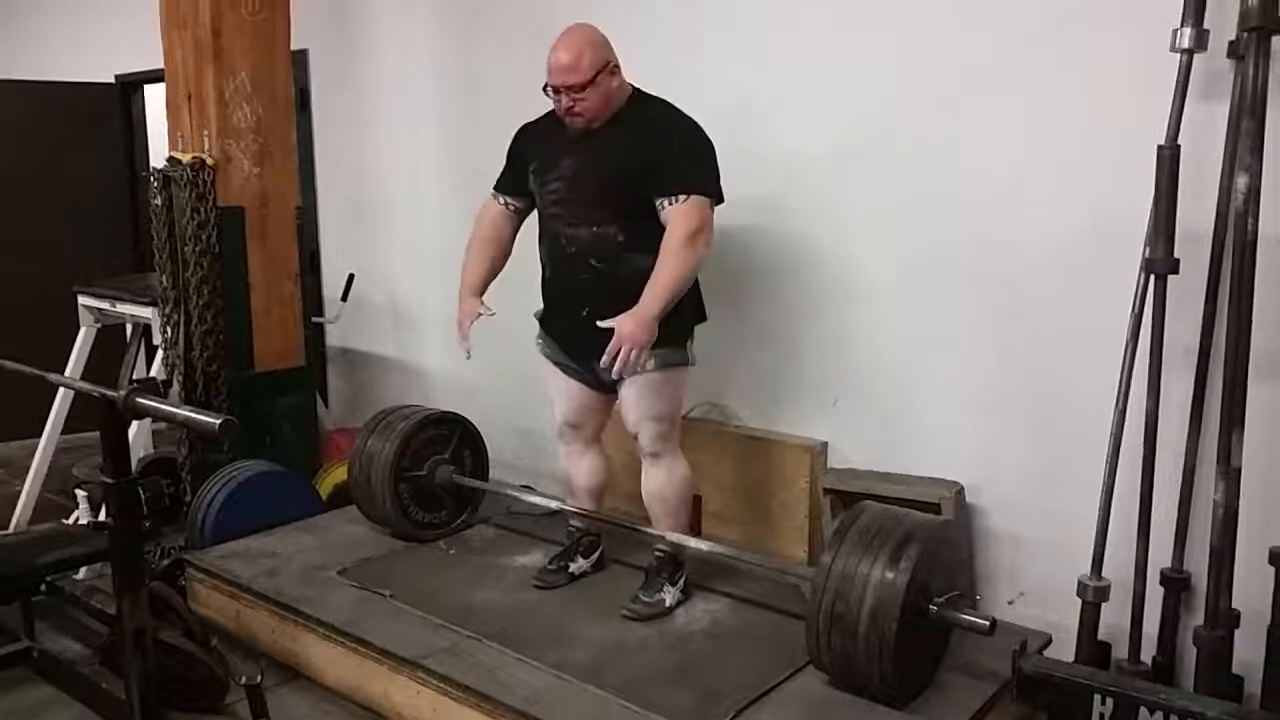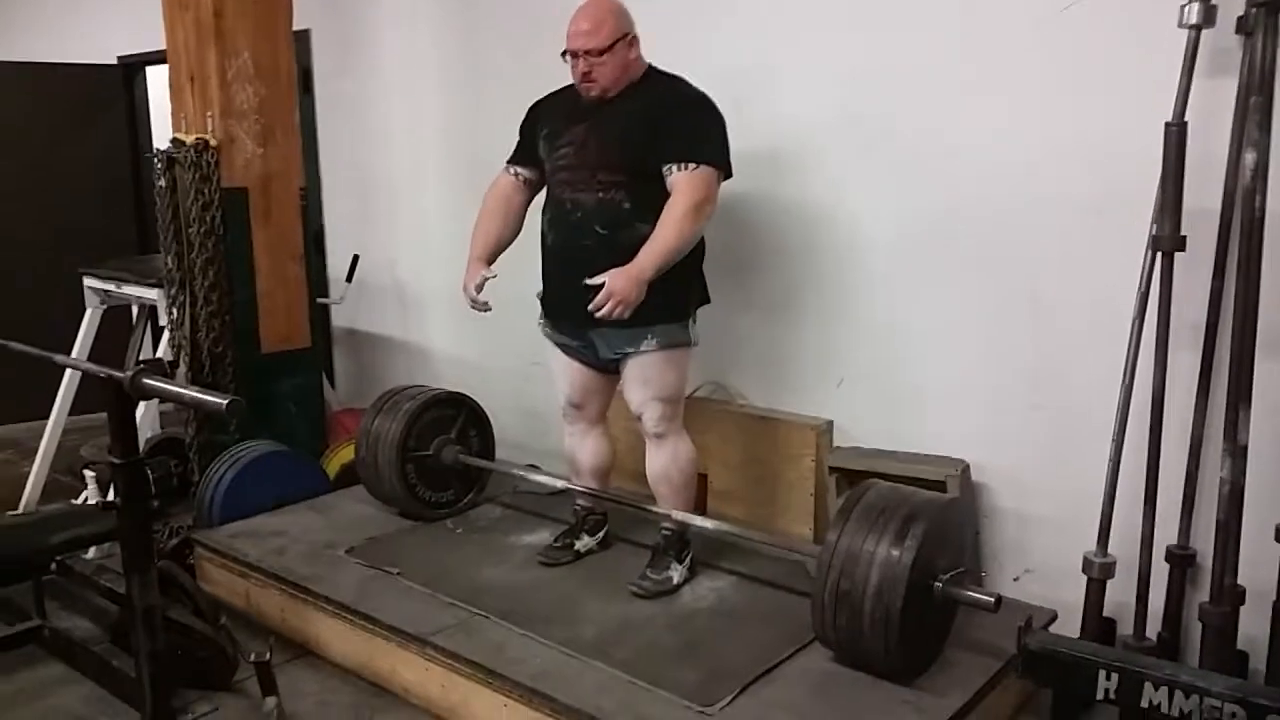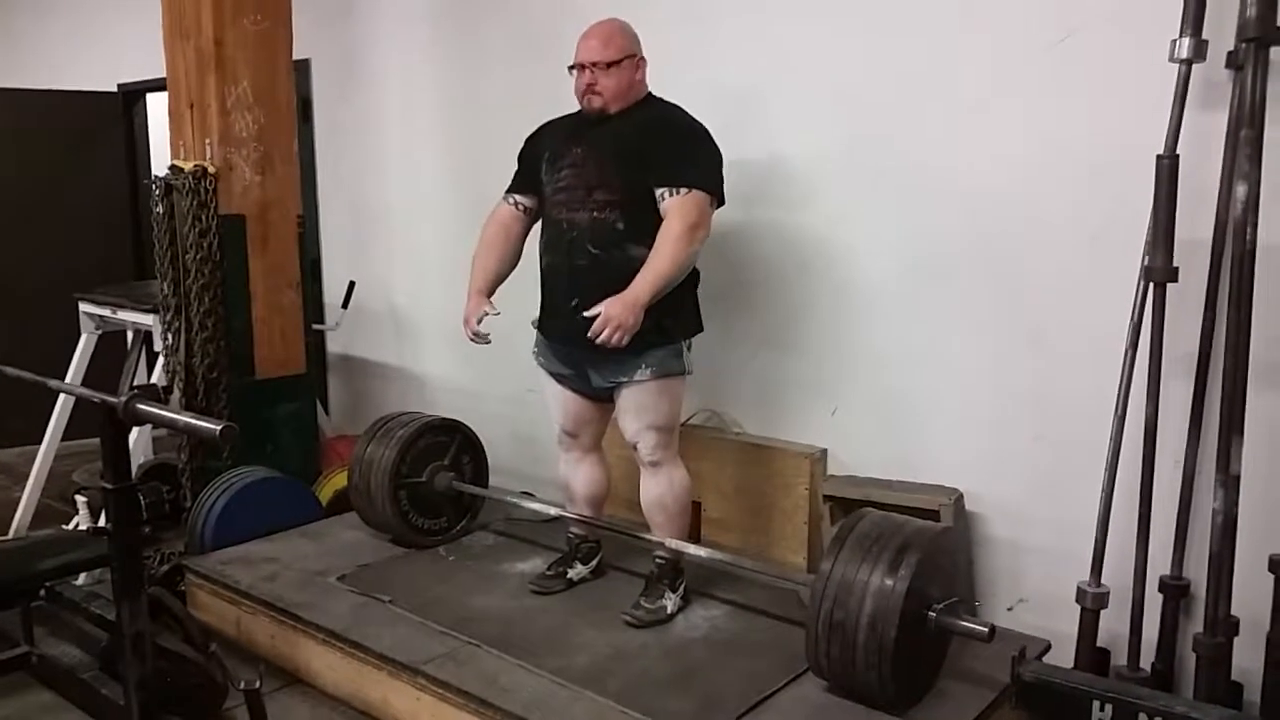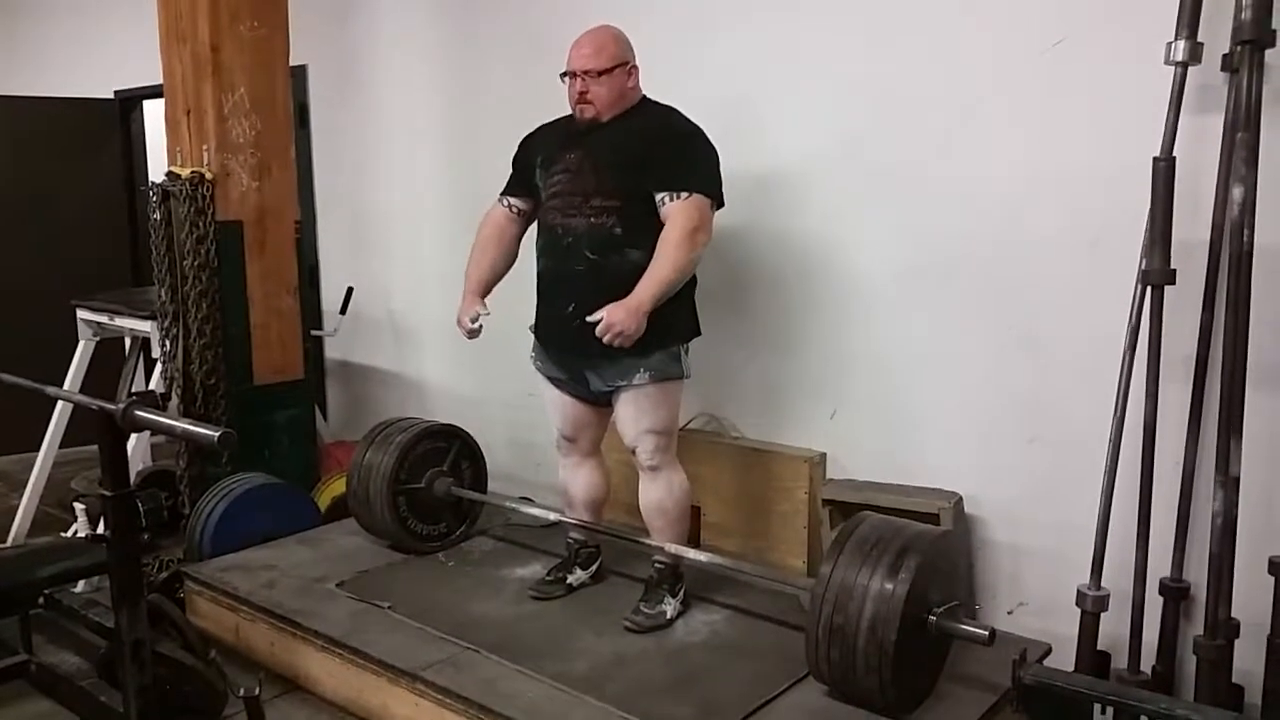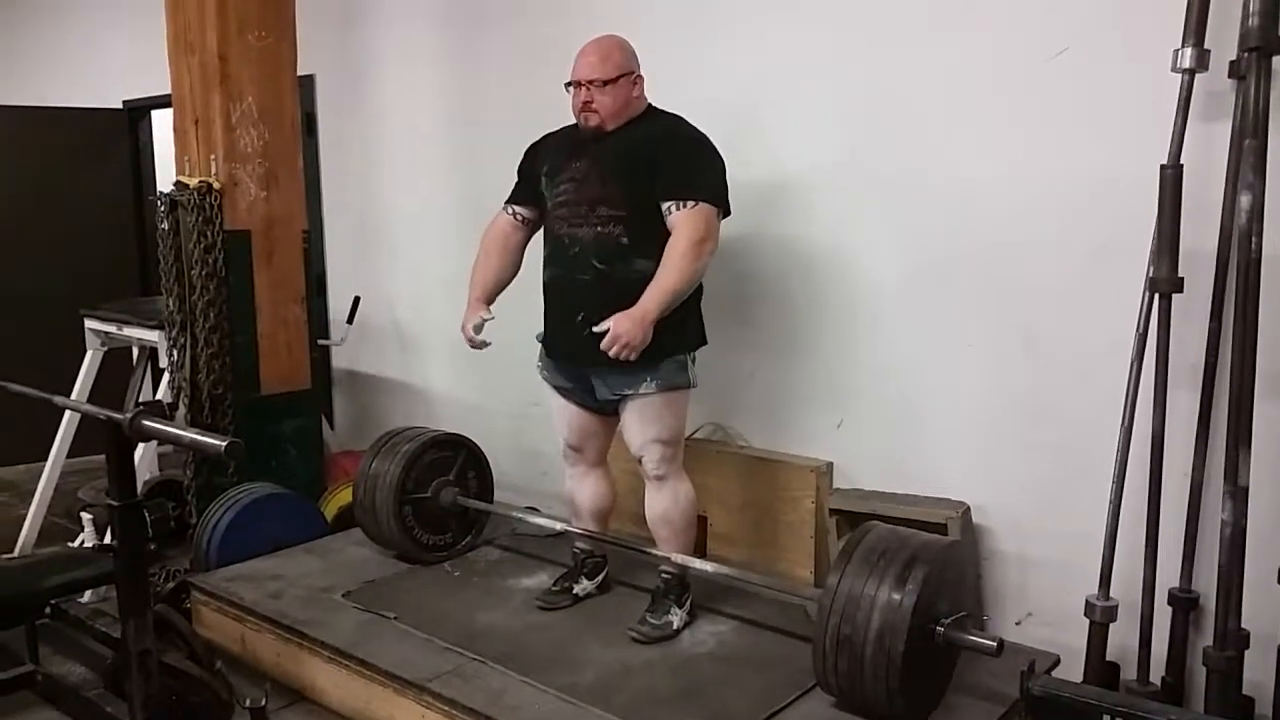
dt=0.7s
person 1, frame 1
left shoulder: (667, 133)
right shoulder: (536, 138)
left elbow: (690, 228)
right elbow: (499, 214)
left wrist: (647, 315)
right wrist: (471, 291)
left hip: (643, 329)
right hip: (565, 327)
left knee: (656, 443)
right knee: (574, 435)
left ankle: (669, 566)
right ankle: (584, 543)
person 1, frame 2
left shoulder: (677, 106)
right shoulder: (550, 111)
left elbow: (694, 197)
right elbow: (512, 186)
left wrist: (639, 273)
right wrist: (480, 257)
left hip: (649, 307)
right hip: (567, 304)
left knee: (659, 422)
right knee: (579, 414)
left ankle: (675, 545)
right ankle: (589, 520)
person 1, frame 3
left shoulder: (672, 132)
right shoulder: (550, 138)
left elbow: (687, 223)
right elbow: (510, 216)
left wrist: (634, 301)
right wrist: (479, 291)
left hip: (643, 334)
right hip: (562, 330)
left knee: (654, 450)
right knee: (575, 443)
left ankle: (669, 574)
right ankle: (583, 550)
person 1, frame 4
left shoulder: (669, 136)
right shoulder: (544, 142)
left elbow: (688, 227)
right elbow: (505, 218)
left wrist: (638, 305)
right wrist: (474, 291)
left hip: (640, 337)
right hip: (560, 334)
left knee: (652, 454)
right knee: (573, 446)
left ankle: (668, 579)
right ankle: (582, 554)
person 1, frame 5
left shoulder: (675, 144)
right shoulder: (550, 151)
left elbow: (695, 235)
right elbow: (509, 227)
left wrist: (644, 315)
right wrist: (479, 299)
left hip: (647, 347)
right hip: (568, 344)
left knee: (659, 463)
right knee: (580, 456)
left ankle: (674, 590)
right ankle: (589, 565)
